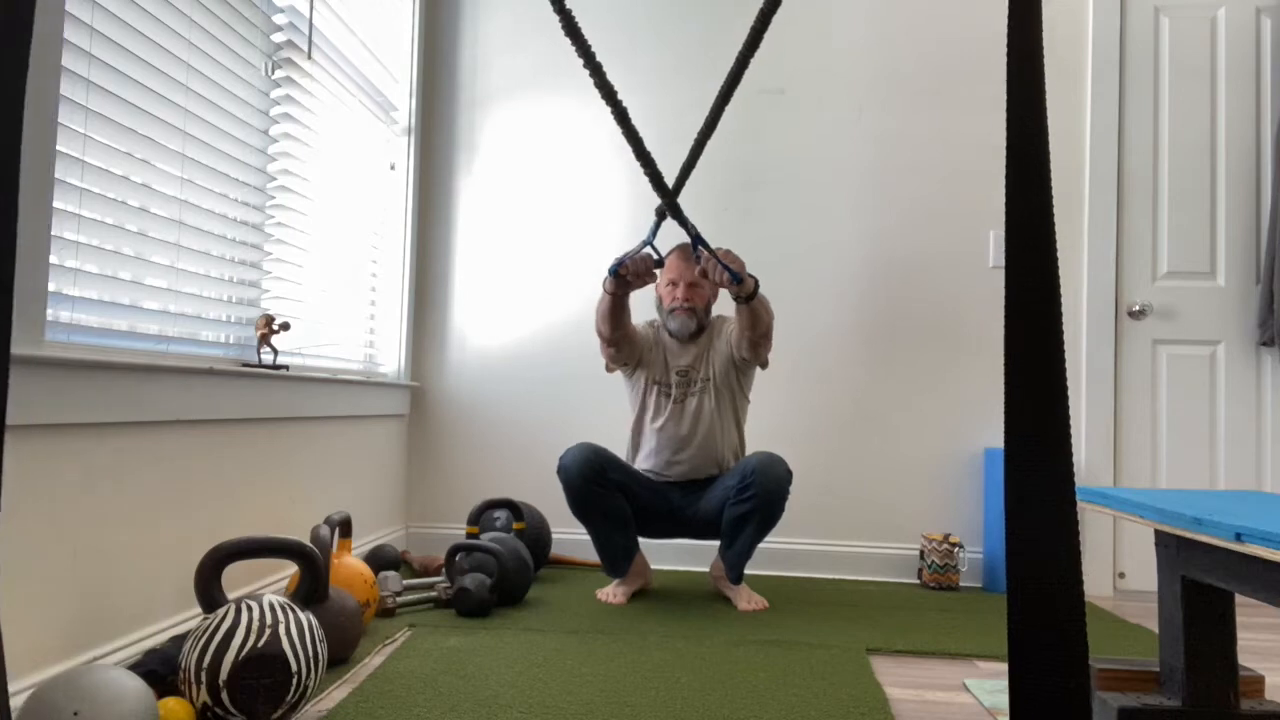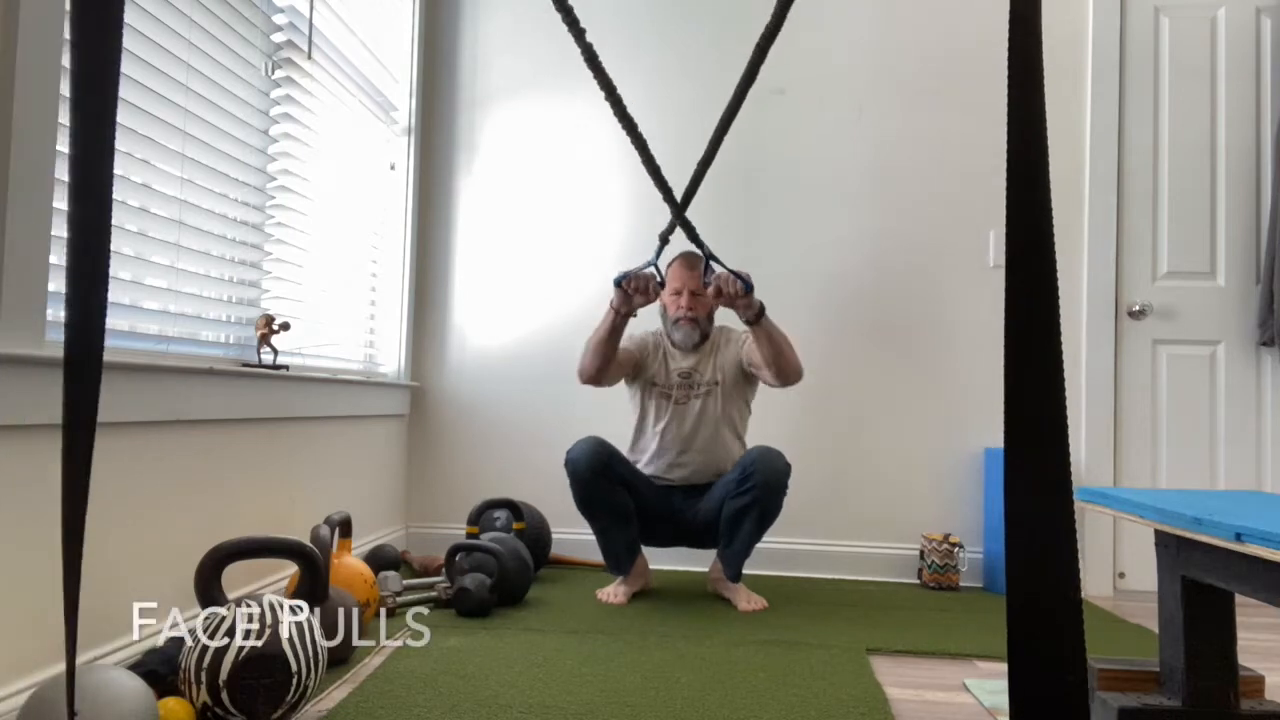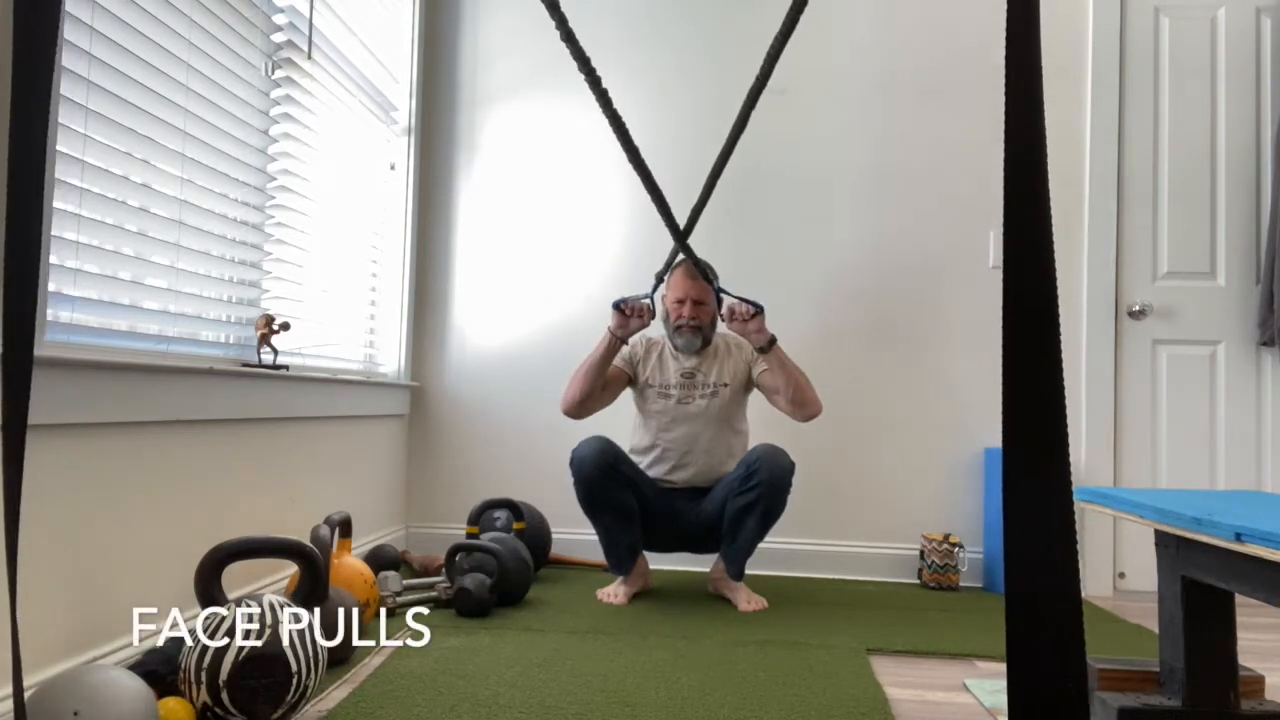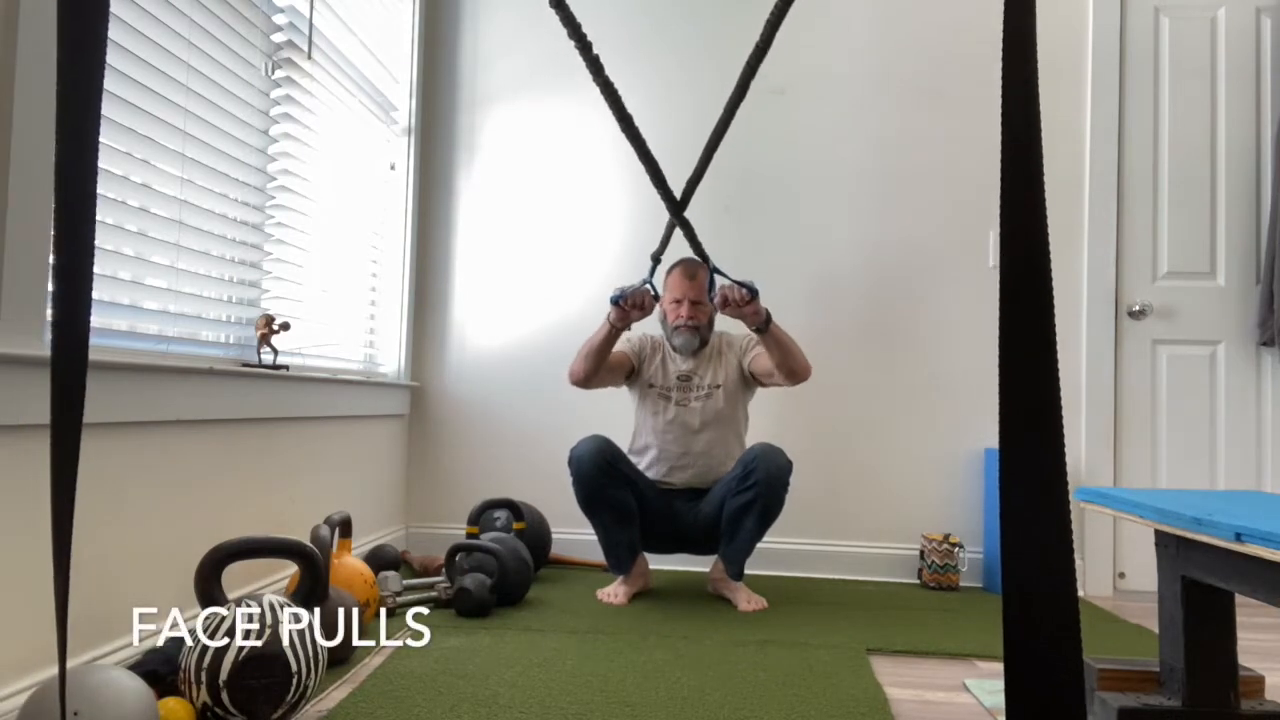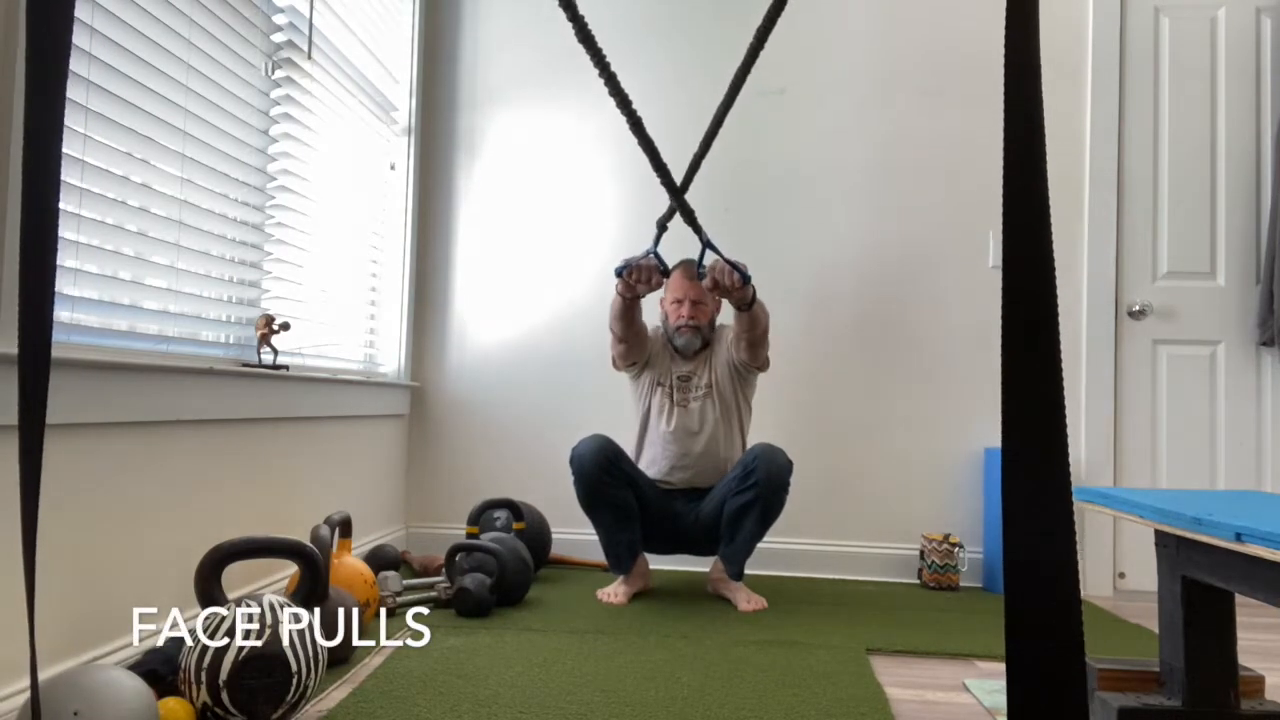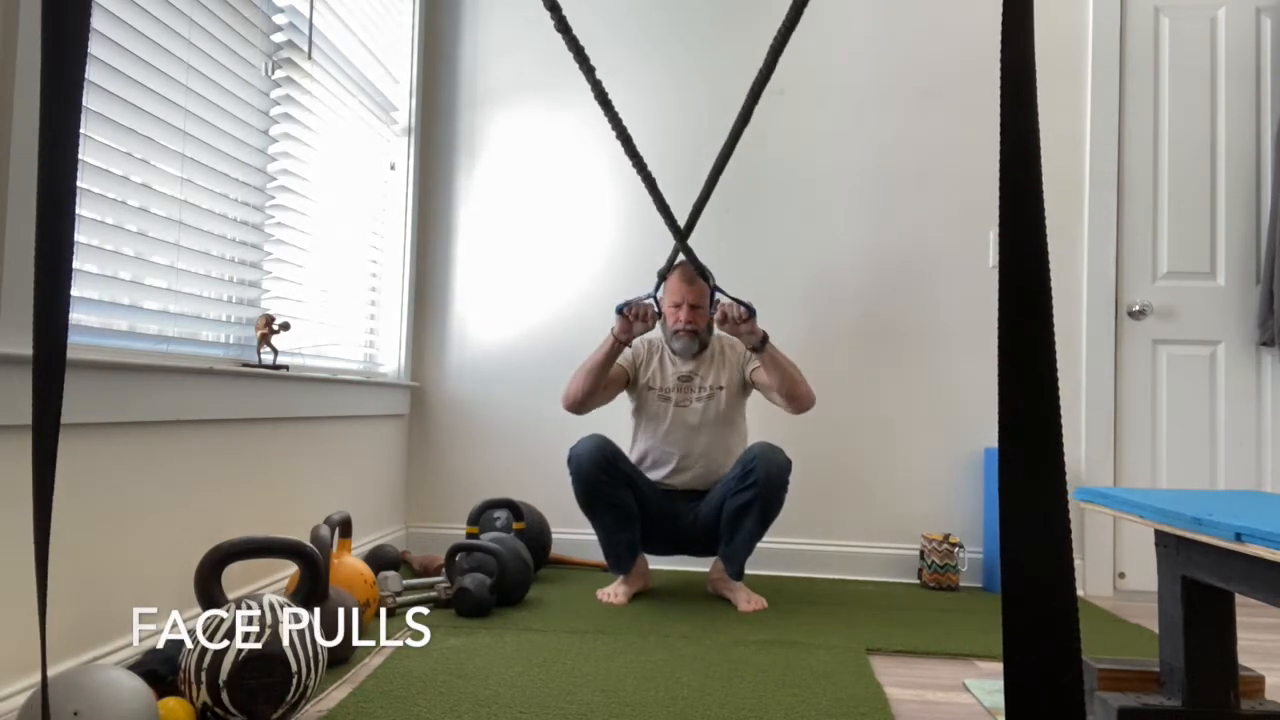
dt=0.7s
person 1, frame 1
left shoulder: (731, 337)
right shoulder: (641, 342)
left elbow: (760, 330)
right elbow: (610, 333)
left wrist: (745, 288)
right wrist: (616, 288)
left hip: (715, 496)
right hip: (649, 494)
left knee: (770, 472)
right knee: (578, 463)
left ankle: (729, 572)
right ankle: (628, 569)
person 1, frame 2
left shoulder: (737, 346)
right shoulder: (643, 346)
left elbow: (788, 374)
right elbow: (591, 373)
left wrist: (752, 311)
right wrist: (620, 309)
left hip: (714, 504)
right hip: (649, 501)
left knee: (769, 464)
right knee: (586, 455)
left ankle: (727, 574)
right ankle: (630, 570)
person 1, frame 3
left shoulder: (742, 353)
right shoulder: (640, 352)
left elbow: (807, 409)
right elbow: (573, 406)
left wrist: (763, 340)
right wrist: (615, 336)
left hip: (716, 507)
right hip: (652, 506)
left knee: (773, 462)
right knee: (591, 454)
left ankle: (728, 573)
right ankle: (631, 570)
person 1, frame 4
left shoulder: (738, 351)
right shoulder: (641, 351)
left elbow: (796, 371)
right elbow: (581, 374)
left wrist: (759, 319)
right wrist: (616, 321)
left hip: (715, 510)
right hip: (651, 507)
left knee: (770, 460)
right knee: (589, 453)
left ankle: (727, 574)
right ankle: (630, 570)
person 1, frame 5
left shoulder: (735, 351)
right shoulder: (645, 351)
left elbow: (755, 330)
right elbow: (622, 328)
left wrist: (744, 297)
right wrist: (627, 293)
left hip: (716, 511)
right hip: (652, 508)
left knee: (770, 461)
right knee: (590, 452)
left ankle: (727, 573)
right ankle: (630, 570)
person 1, frame 6
left shoulder: (737, 355)
right shoulder: (640, 354)
left elbow: (801, 401)
right elbow: (574, 401)
left wrist: (756, 339)
right wrist: (618, 338)
left hip: (714, 512)
right hip: (650, 509)
left knee: (769, 460)
right knee: (588, 453)
left ankle: (727, 574)
right ankle: (631, 571)
